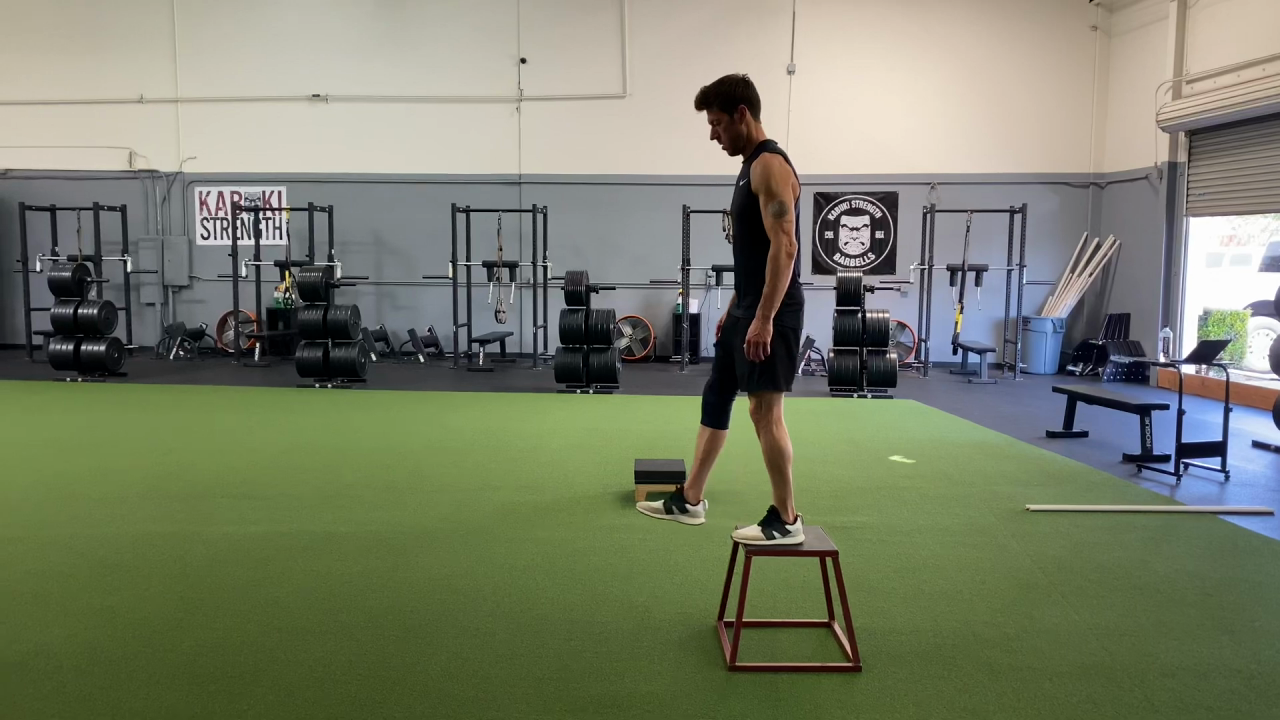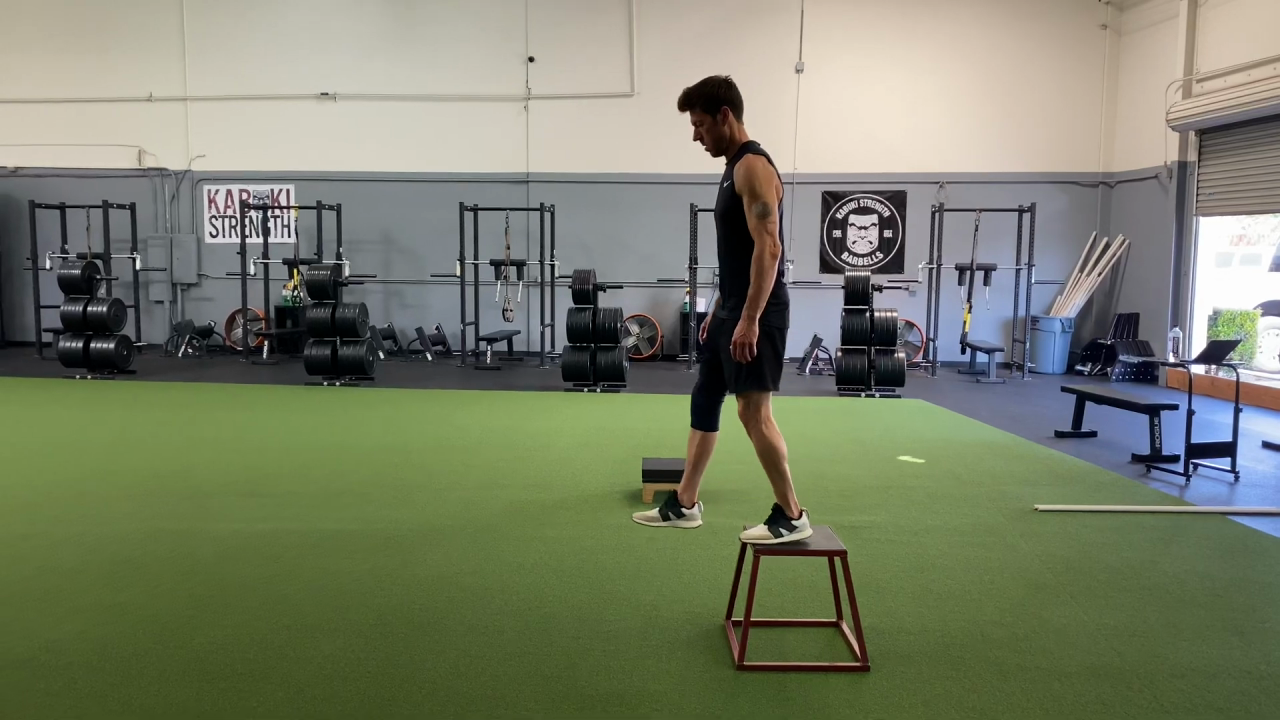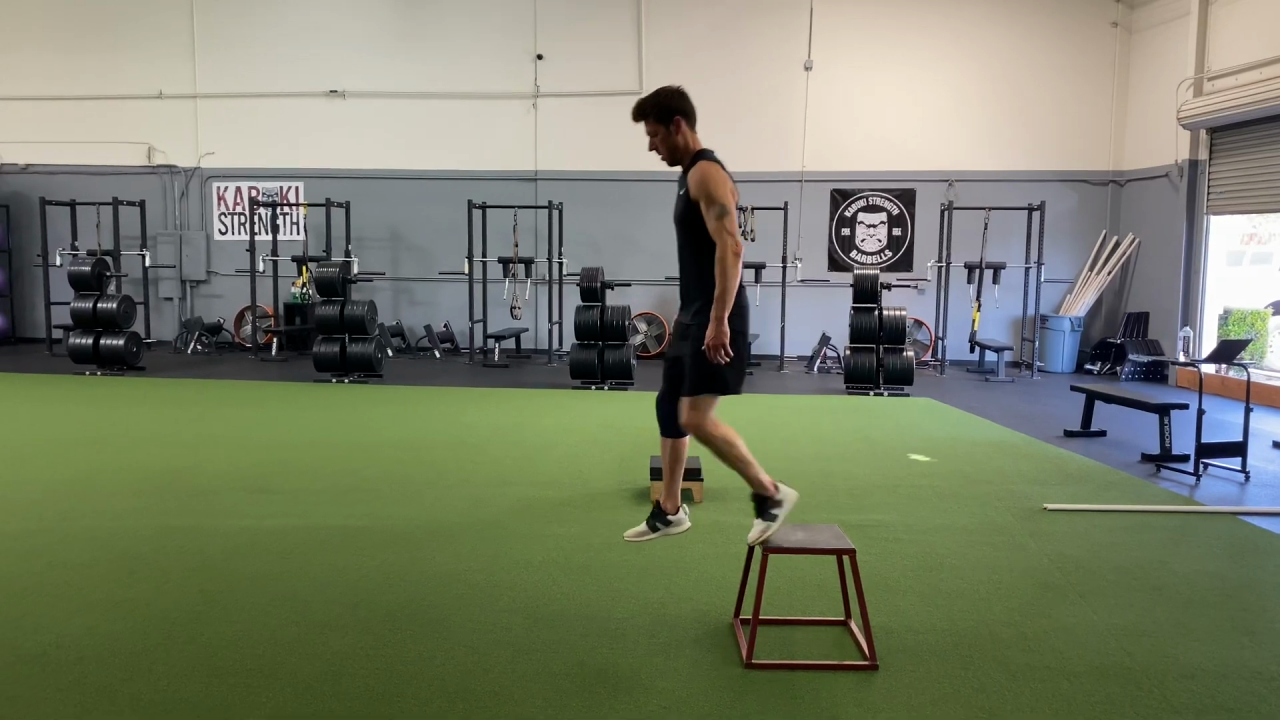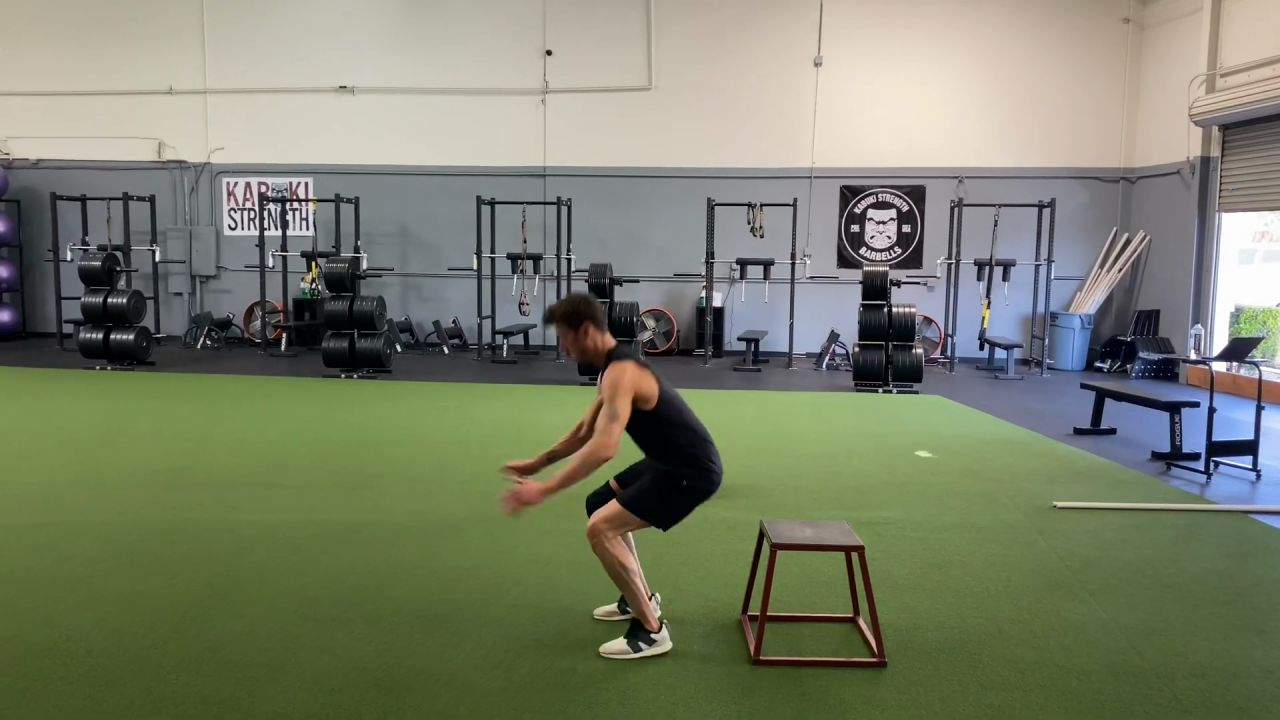
dt=0.4s
person 1, frame 1
left shoulder: (770, 166)
right shoulder: (751, 167)
left elbow: (784, 248)
left wrist: (764, 320)
right wrist: (734, 310)
left hip: (771, 313)
right hip: (748, 310)
left knee: (765, 413)
right knee: (715, 399)
left ankle: (785, 521)
right ankle: (689, 500)
person 1, frame 2
left shoulder: (753, 166)
right shoulder: (734, 168)
left elbow: (769, 249)
left wrist: (749, 320)
right wrist: (719, 312)
left hip: (756, 313)
right hip: (731, 311)
left knee: (754, 413)
right knee: (704, 401)
left ankle: (791, 516)
right ankle: (683, 504)
person 1, frame 3
left shoulder: (704, 174)
right shoulder: (692, 175)
left elbow: (730, 250)
left wrist: (718, 322)
left hip: (716, 320)
right hip: (693, 315)
left knee: (695, 419)
right knee: (668, 409)
left ankle: (771, 495)
right ankle: (667, 513)
person 1, frame 4
left shoulder: (619, 373)
right shoulder: (619, 366)
left elbow: (603, 448)
right elbow: (587, 428)
left wrist: (542, 489)
right wrist: (538, 462)
left hip: (691, 469)
right hip: (674, 461)
left knee: (600, 528)
right knee: (598, 506)
left ankle: (650, 630)
right ankle: (638, 598)
